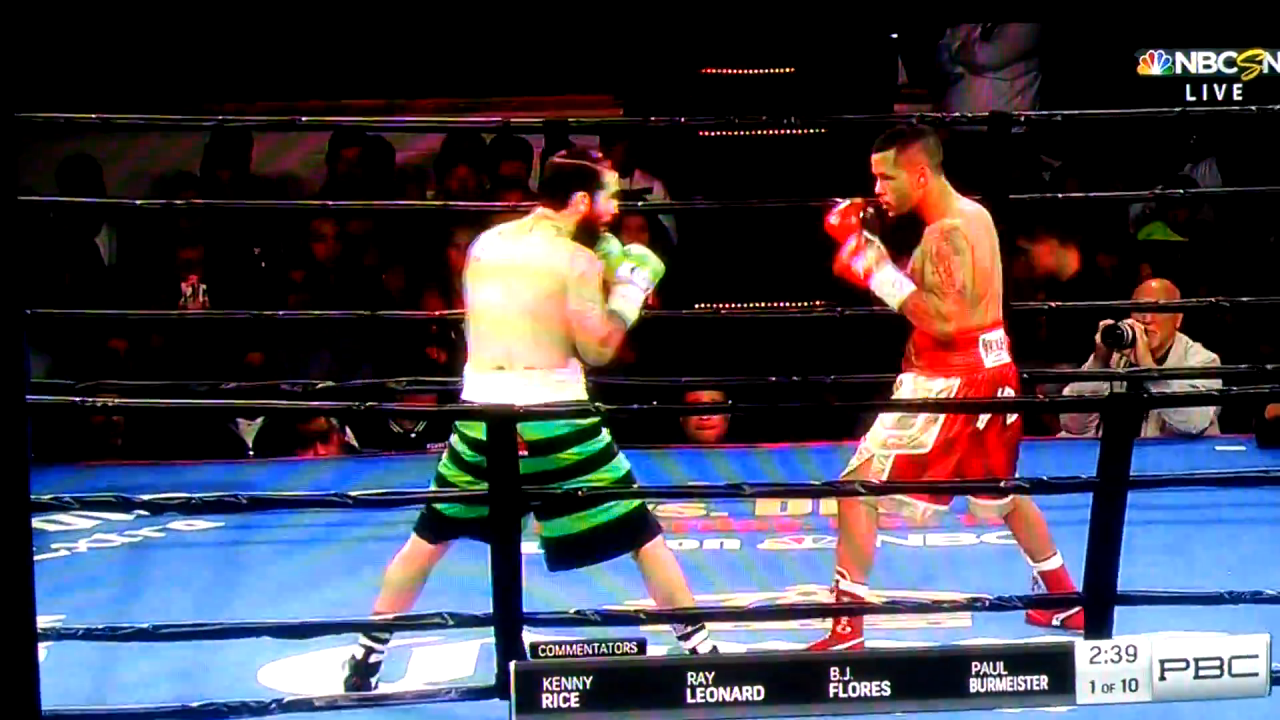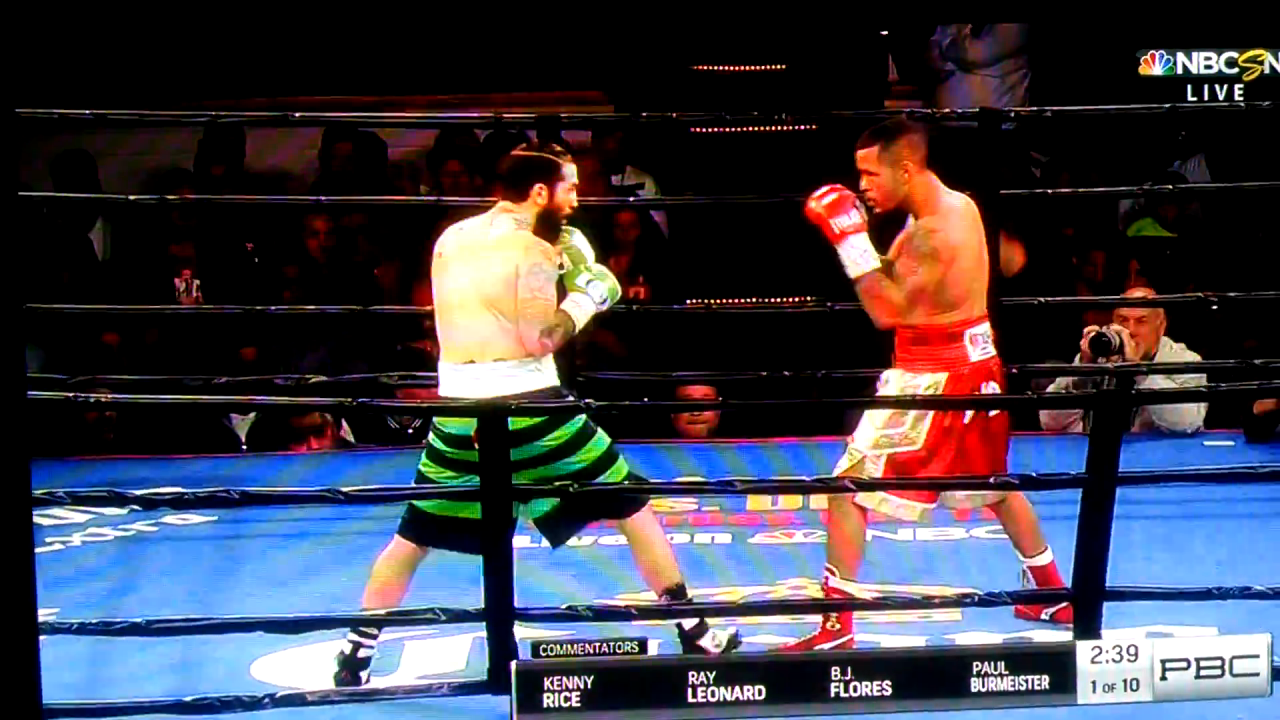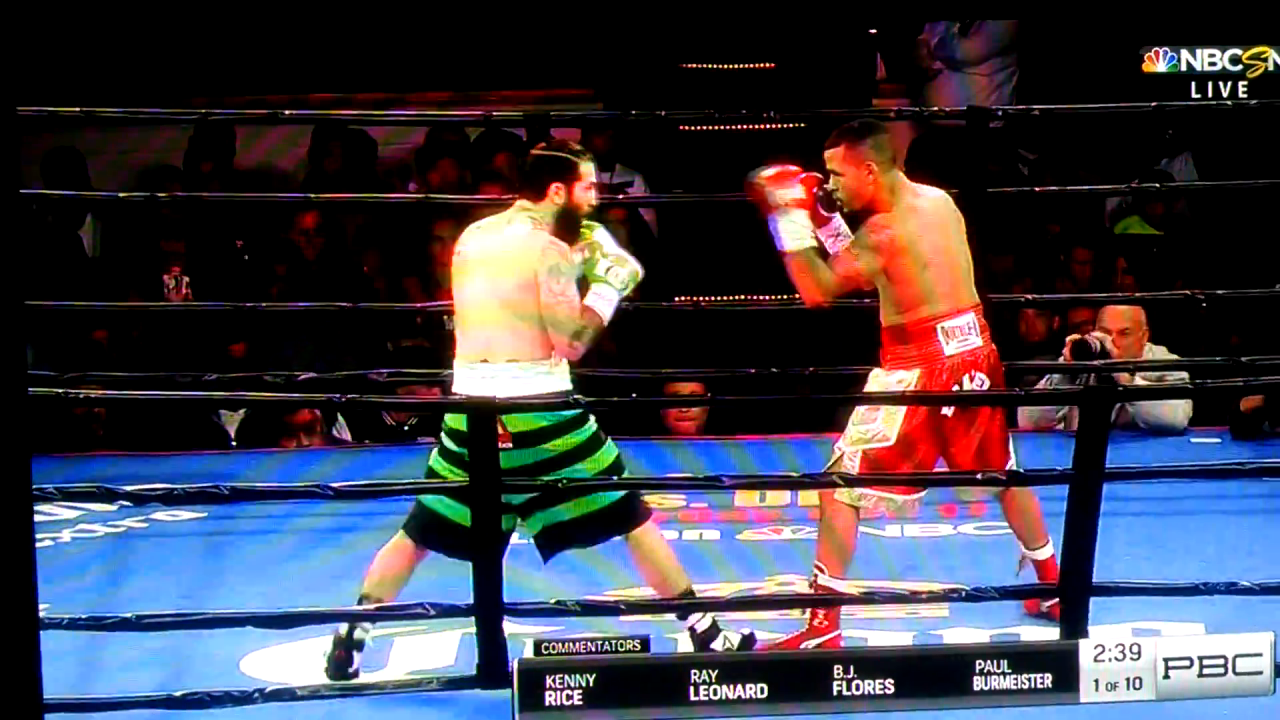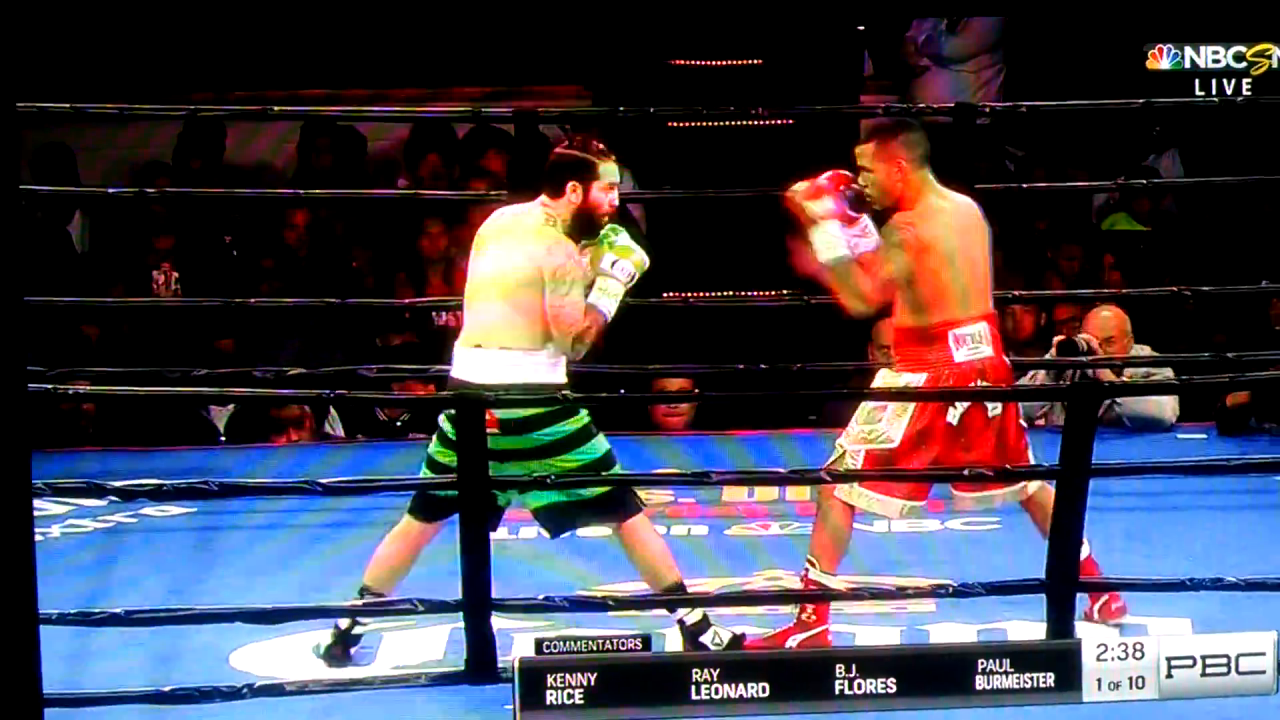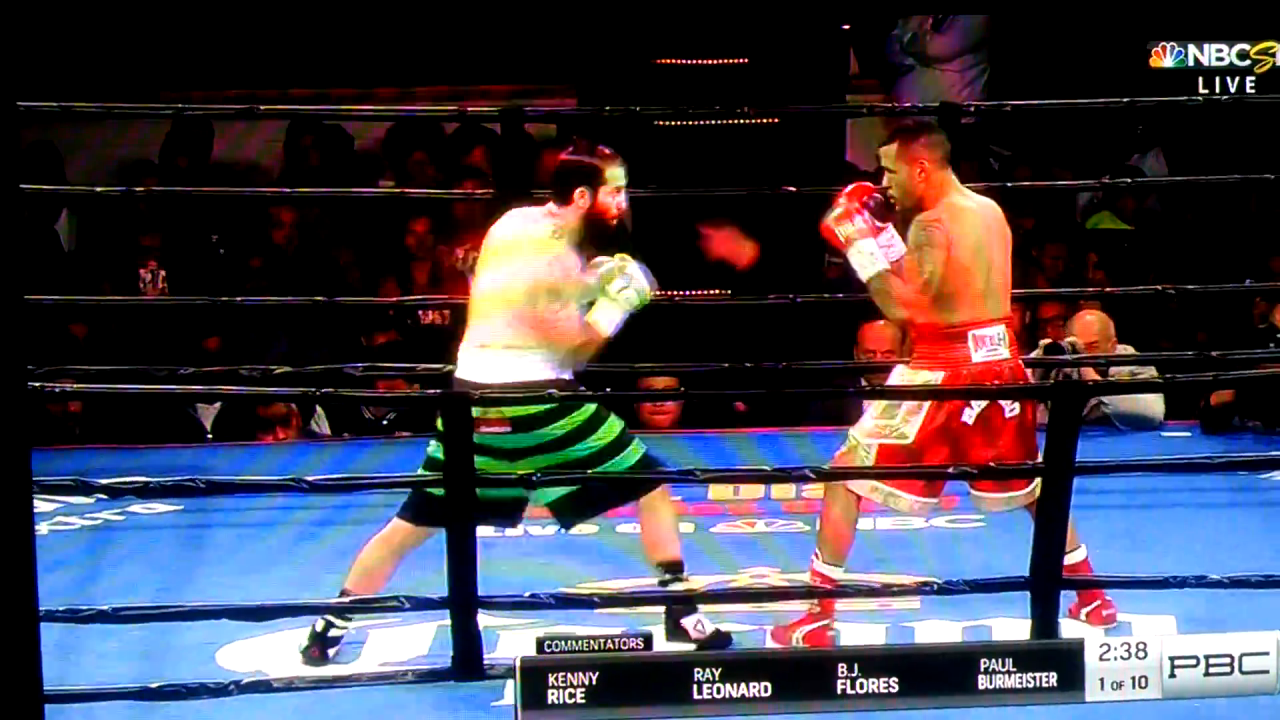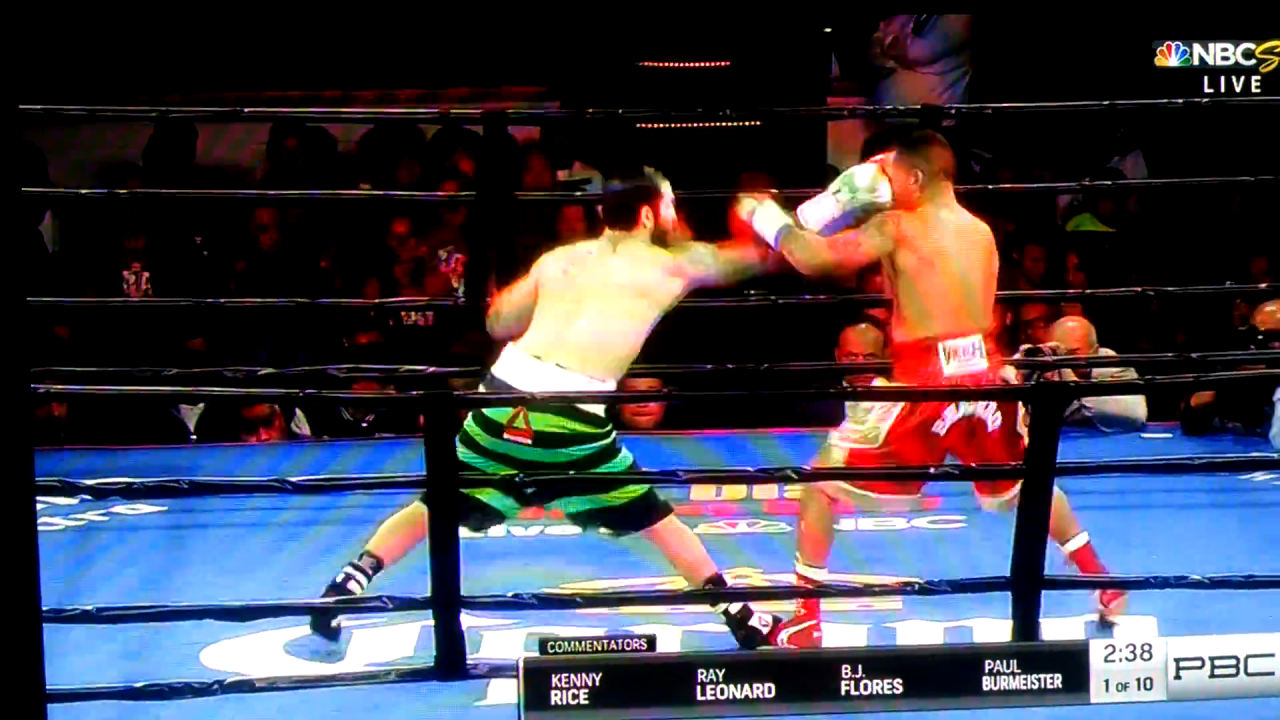
dt=0.2s
person 1, frame 1
left shoulder: (948, 232)
right shoulder: (970, 214)
left elbow: (943, 320)
right elbow: (924, 297)
left wrist: (874, 272)
right wrist: (866, 244)
left hip: (951, 382)
right hip: (991, 373)
left knee: (860, 490)
right knee: (1003, 491)
left ankle: (845, 633)
right ankle: (1067, 602)
person 1, frame 2
left shoulder: (931, 230)
right shoulder: (957, 205)
left elbow: (886, 310)
right elbow: (897, 280)
left wrist: (849, 235)
right wrist: (851, 230)
left hip: (935, 376)
right hip: (974, 366)
left knee: (849, 490)
right knee: (994, 484)
left ankle: (836, 629)
right ankle: (1057, 595)
person 1, frame 3
left shoulder: (888, 228)
right shoulder: (937, 201)
left elbow: (817, 289)
left wrist: (788, 212)
right wrist: (822, 218)
left hip: (919, 370)
right hip: (972, 357)
left knee: (840, 489)
right knee: (1001, 476)
left ankle: (822, 627)
right ankle: (1056, 589)
person 1, frame 4
left shoulder: (911, 225)
right shoulder: (967, 209)
left elbow: (862, 298)
left wrist: (821, 224)
right wrist: (851, 220)
left hip: (927, 374)
right hip: (983, 364)
left knee: (840, 486)
right knee: (1026, 483)
left ankle: (811, 623)
right ankle: (1099, 592)
person 1, frame 5
left shoulder: (933, 223)
right shoulder: (990, 211)
left elbow: (904, 305)
left wrist: (857, 240)
right wrist: (879, 229)
left hip: (943, 372)
right hip: (999, 364)
left knee: (846, 478)
right knee: (1032, 487)
left ankle: (818, 617)
right ankle: (1092, 596)
person 1, frame 6
left shoulder: (901, 227)
right shoulder: (979, 232)
left elbow: (813, 258)
left wrist: (763, 216)
left hip: (922, 385)
right hip: (981, 377)
left knee: (822, 485)
right knee: (1025, 486)
left ankle: (805, 618)
right ankle: (1104, 585)
person 2, frame 1
left shoulder: (487, 243)
right shoulder: (576, 260)
right elbow: (599, 349)
right wrist: (633, 285)
left hip: (482, 418)
right hip: (555, 423)
left knee: (430, 537)
right knee: (644, 536)
left ankle: (366, 657)
right ankle: (703, 654)
person 2, frame 2
left shoulder: (451, 239)
right shoulder: (532, 250)
right elbow: (540, 339)
right wrist: (587, 296)
left hip: (459, 413)
right hip: (528, 410)
left knee: (413, 536)
right knee: (634, 509)
left ankle: (355, 655)
right ankle: (694, 632)
person 2, frame 3
left shoulder: (473, 236)
right shoulder: (551, 251)
right elbow: (571, 343)
right wrist: (608, 285)
left hip: (472, 411)
right hip: (540, 414)
left knee: (420, 531)
right knee: (635, 520)
left ankle: (352, 638)
right ankle: (706, 633)
person 2, frame 4
left shoulder: (500, 220)
right shoulder: (558, 250)
right elbow: (573, 341)
left wrist: (587, 261)
right wrist: (613, 278)
left hip: (469, 392)
right hip: (531, 402)
left knee: (424, 516)
right knee: (625, 512)
left ankle: (350, 627)
right ankle: (695, 628)
person 2, frame 5
left shoulder: (515, 221)
right shoulder: (558, 260)
right elbow: (572, 348)
right wrist: (616, 299)
left hip: (473, 394)
right hip: (535, 399)
left knee: (417, 520)
right knee: (650, 489)
left ankle: (329, 629)
right ankle: (681, 614)
person 2, frame 6
left shoulder: (559, 258)
right shoulder: (664, 265)
left elbow: (500, 322)
right elbow: (740, 263)
left hip: (504, 398)
right hip: (570, 421)
right knee: (656, 521)
left ankle: (345, 589)
right ankle: (741, 616)
